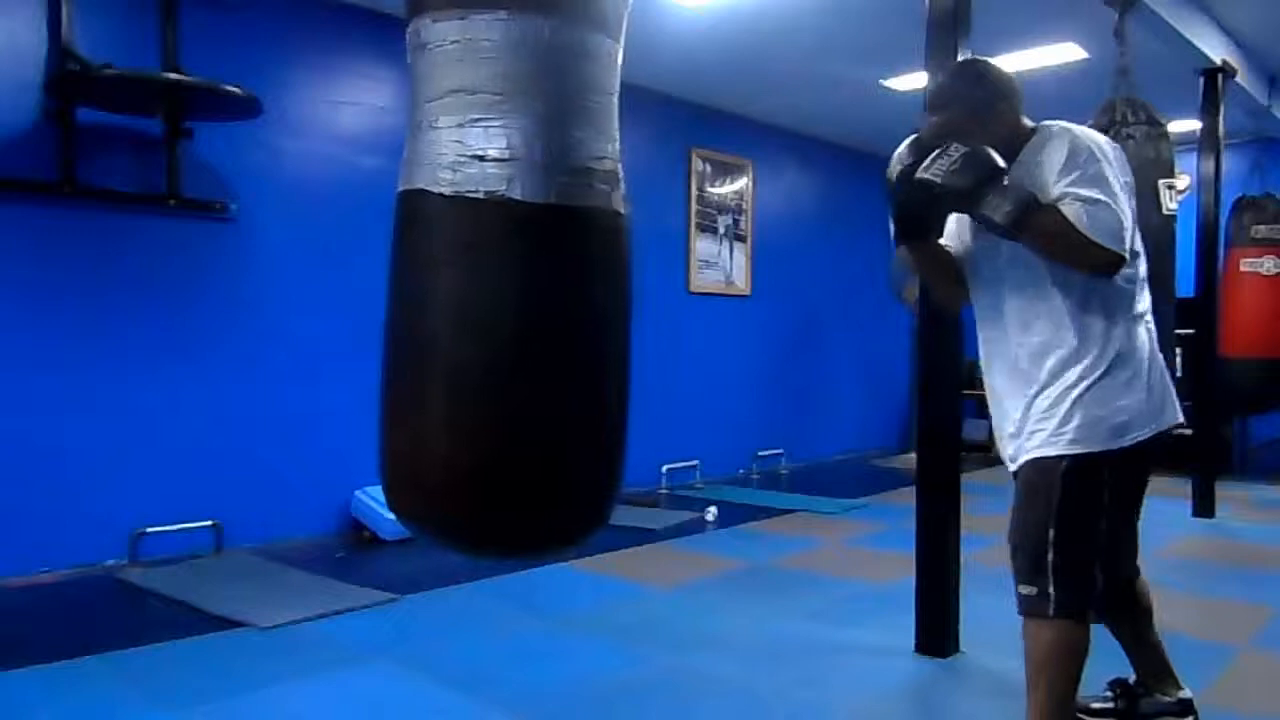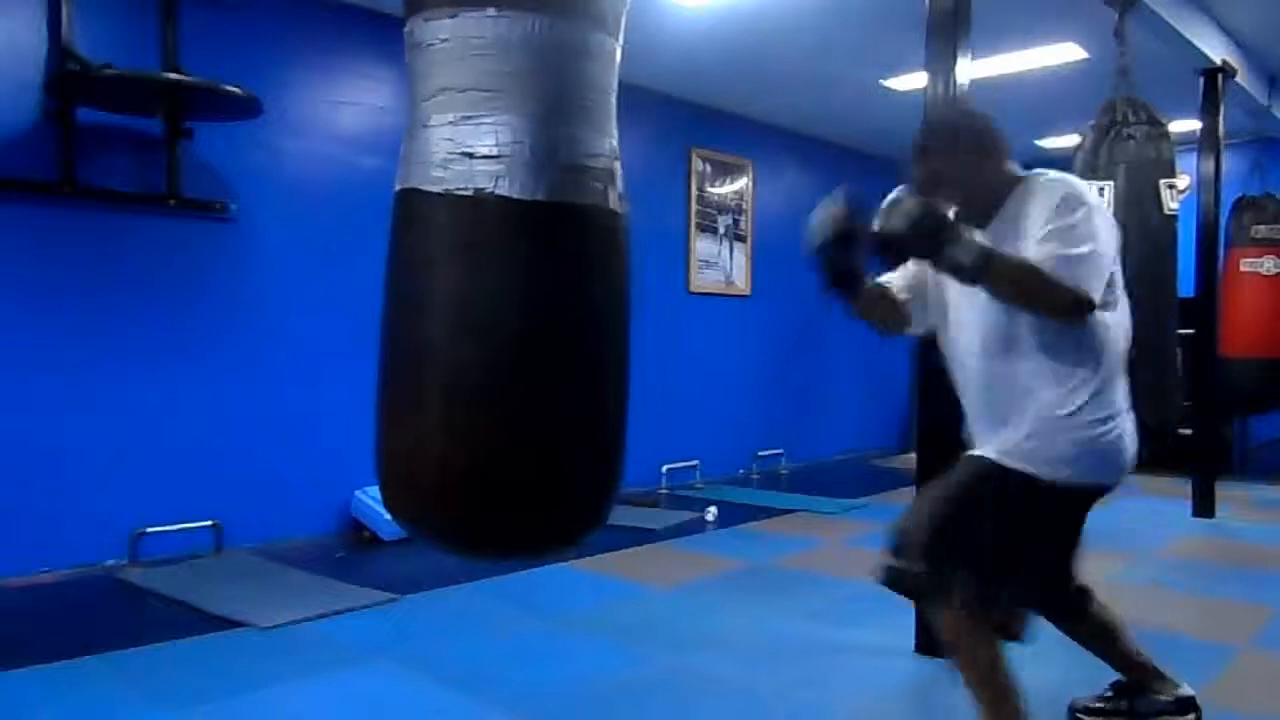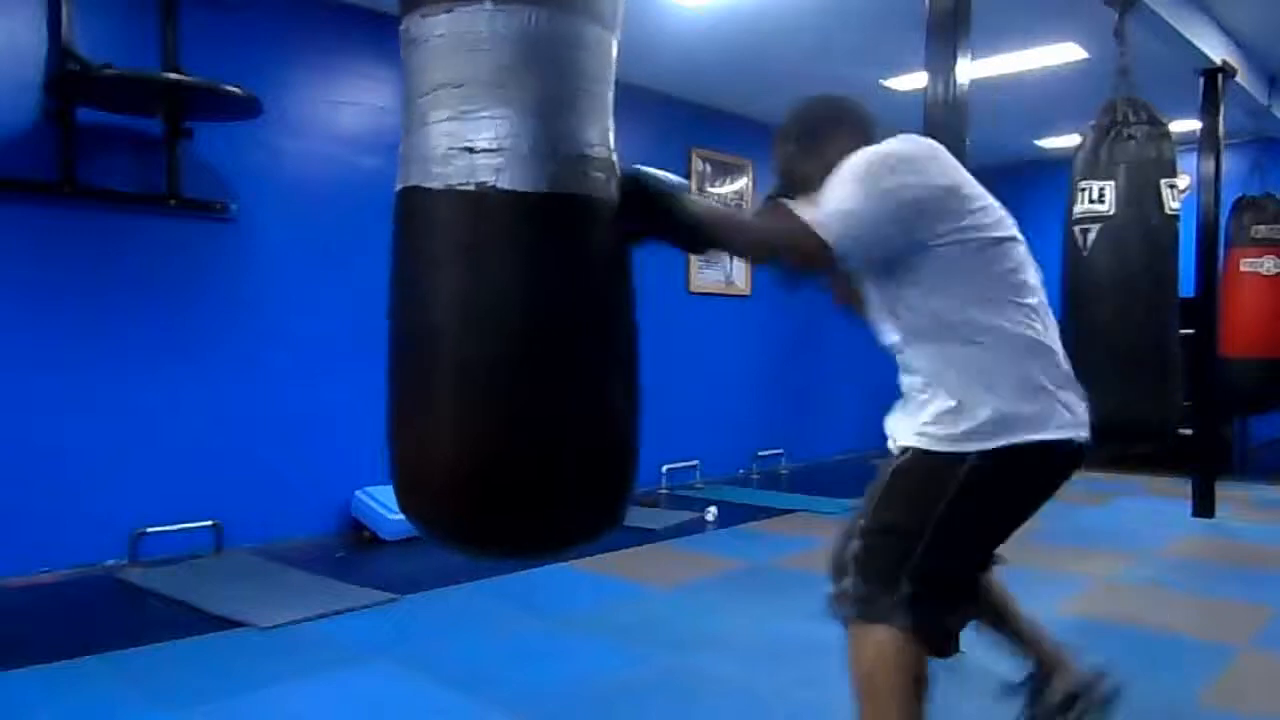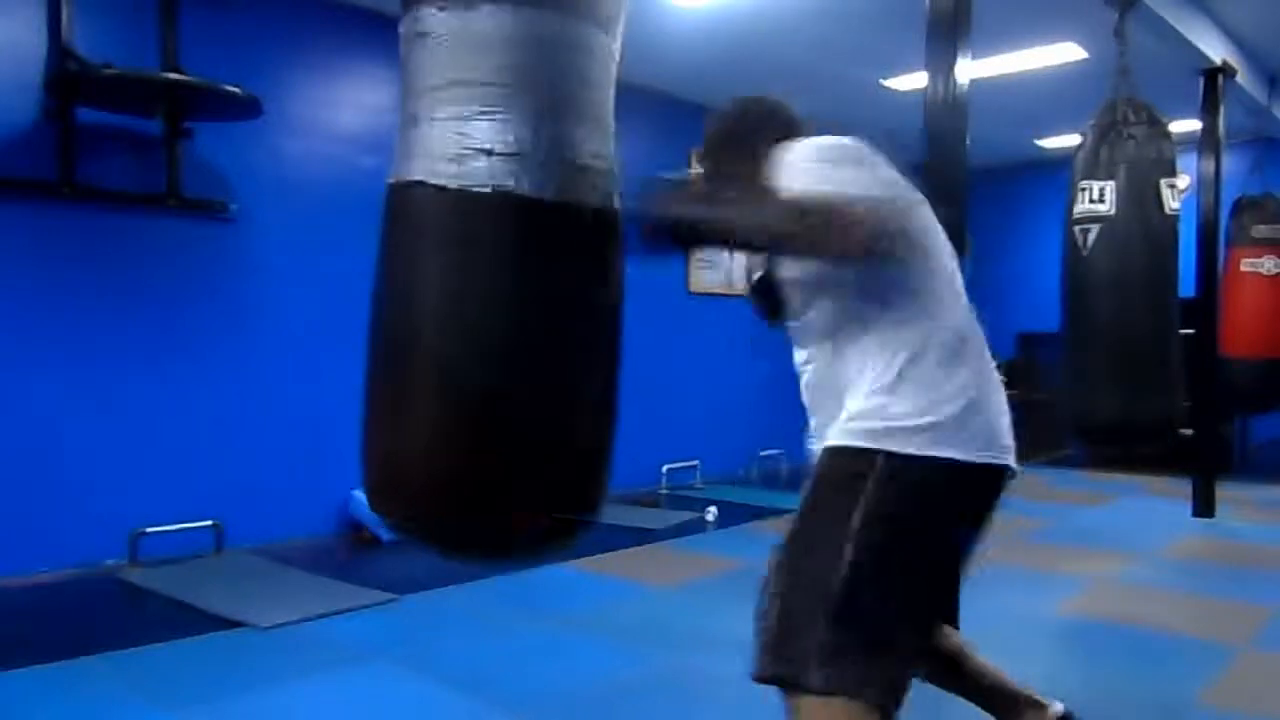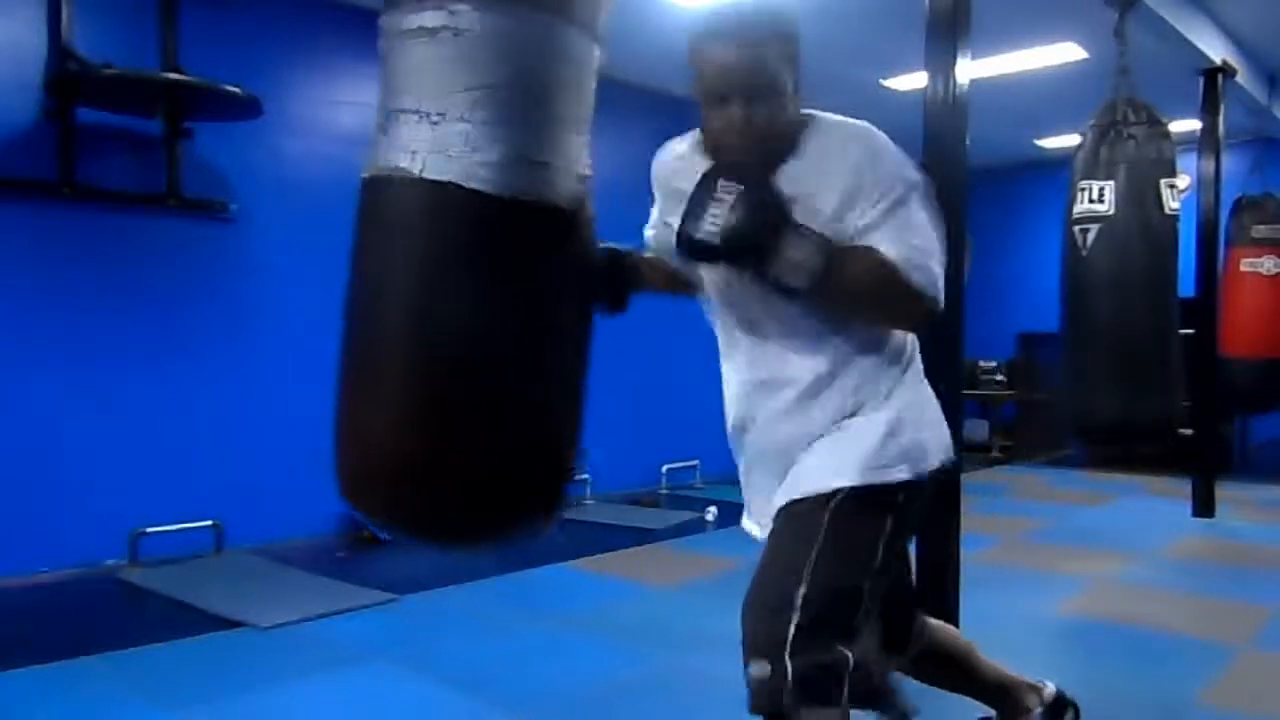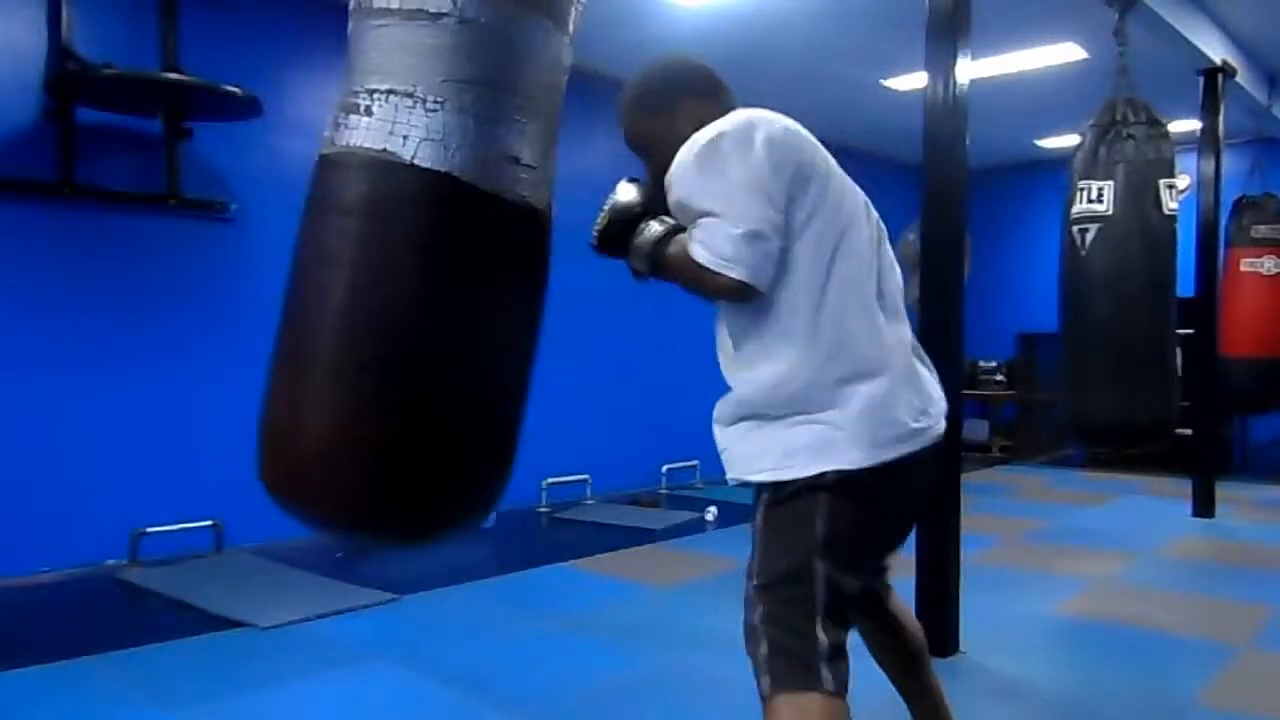
dt=0.2s
person 1, frame 1
left shoulder: (1078, 150)
right shoulder: (981, 174)
left elbow: (1102, 252)
right elbow: (952, 290)
left wrist: (994, 198)
right wrist: (916, 226)
left hip: (1091, 406)
right hip: (1052, 410)
left knee: (1054, 579)
right knee: (1100, 563)
person 1, frame 2
left shoulder: (1061, 199)
right shoulder: (959, 220)
left elbow: (1071, 298)
right elbow: (893, 315)
left wrist: (957, 248)
right wrist: (845, 274)
left hip: (1057, 440)
right hip: (1027, 442)
left knee: (930, 563)
right knee: (1040, 585)
person 1, frame 3
left shoulder: (893, 165)
right shoulder: (910, 177)
left elbow: (810, 249)
right elbow: (882, 306)
left wrist: (682, 213)
right wrist: (845, 277)
left hip: (992, 422)
right hip: (991, 420)
left knee: (876, 583)
right knee: (927, 570)
person 1, frame 4
left shoulder: (816, 159)
right shoulder: (820, 195)
left elbow: (858, 231)
left wrist: (703, 212)
right wrist: (791, 294)
left hip: (909, 435)
right hip: (919, 437)
left knee: (820, 653)
right knee: (891, 629)
person 1, frame 5
left shoulder: (860, 155)
right shoulder: (678, 166)
left elbow: (913, 303)
right elbow: (684, 270)
left wrist: (786, 246)
right wrist: (623, 271)
left hip: (861, 446)
right hip: (793, 452)
left knee: (792, 652)
right knee: (884, 632)
person 1, frame 6
left shoulder: (722, 145)
right shoulder: (769, 141)
left elbow: (728, 273)
left wrist: (648, 237)
right wrist: (652, 237)
left hip: (841, 433)
left knee: (793, 641)
right knee: (856, 592)
